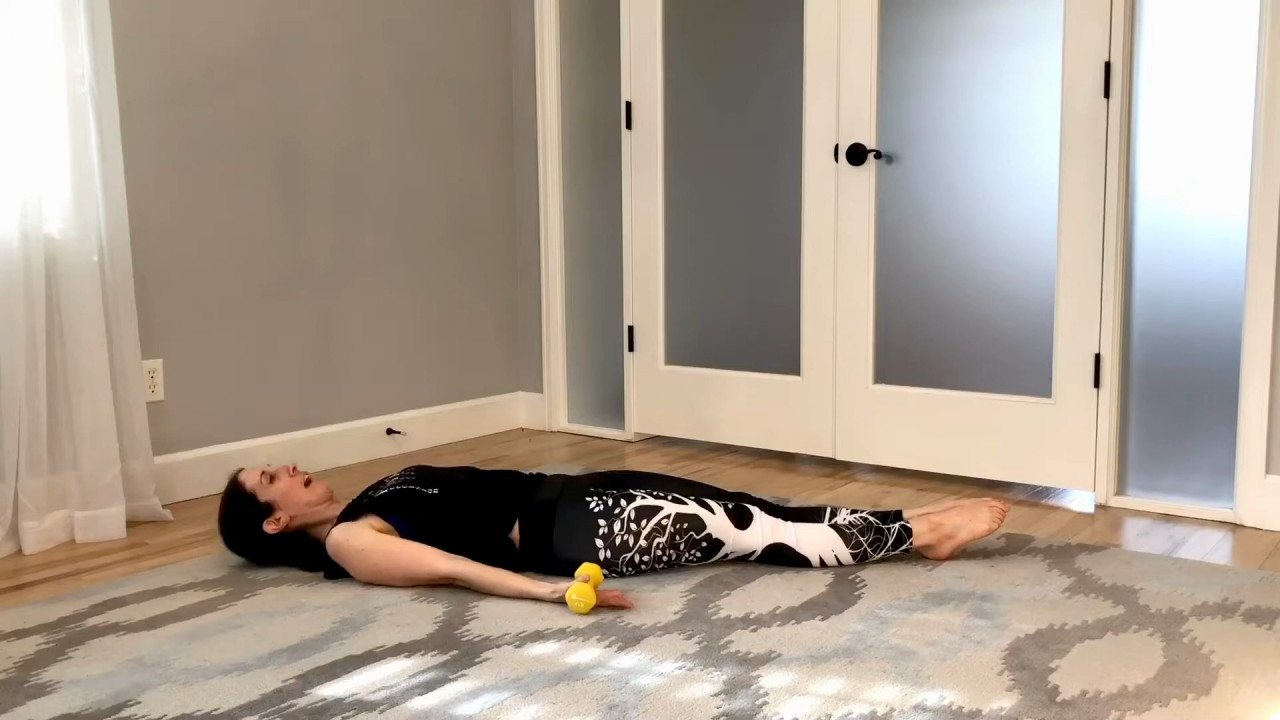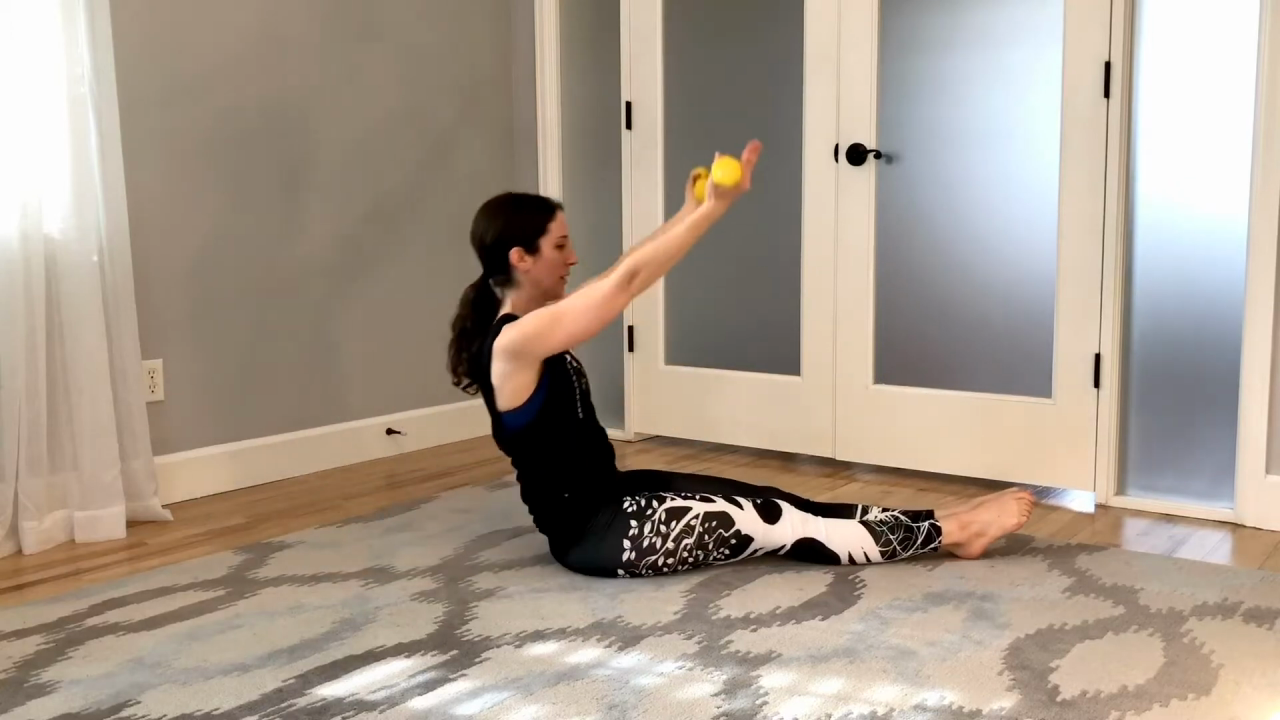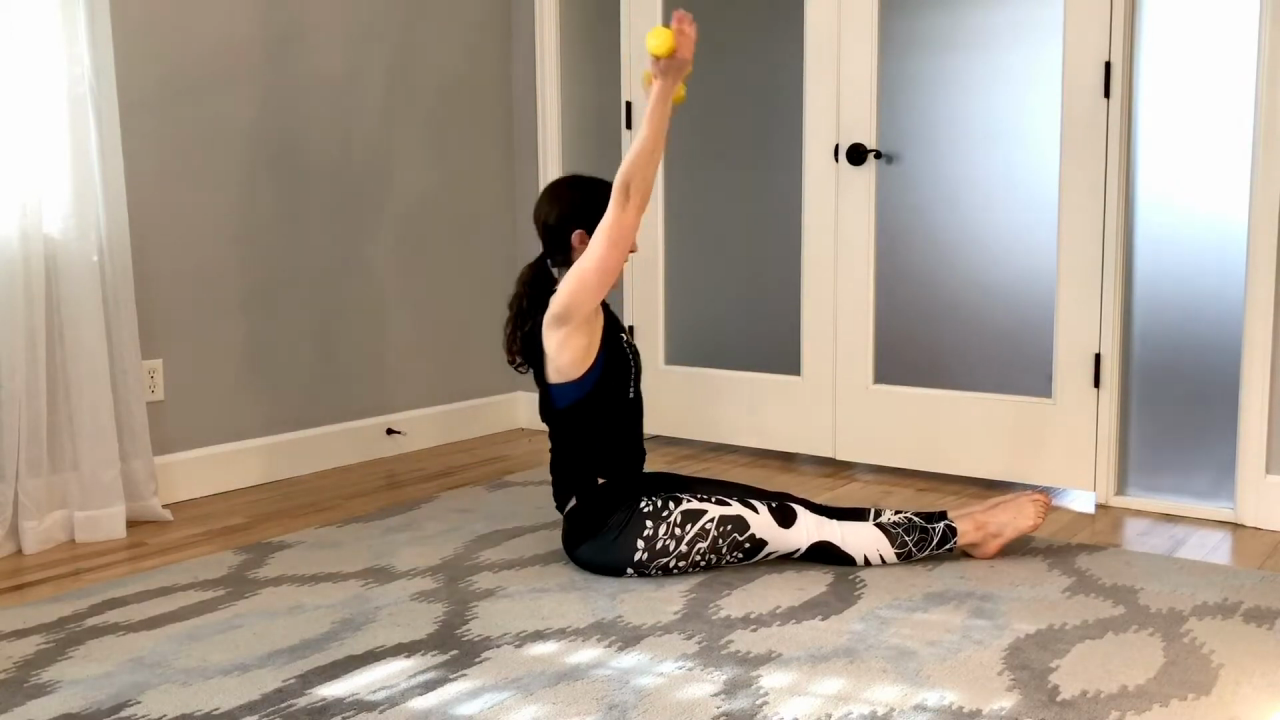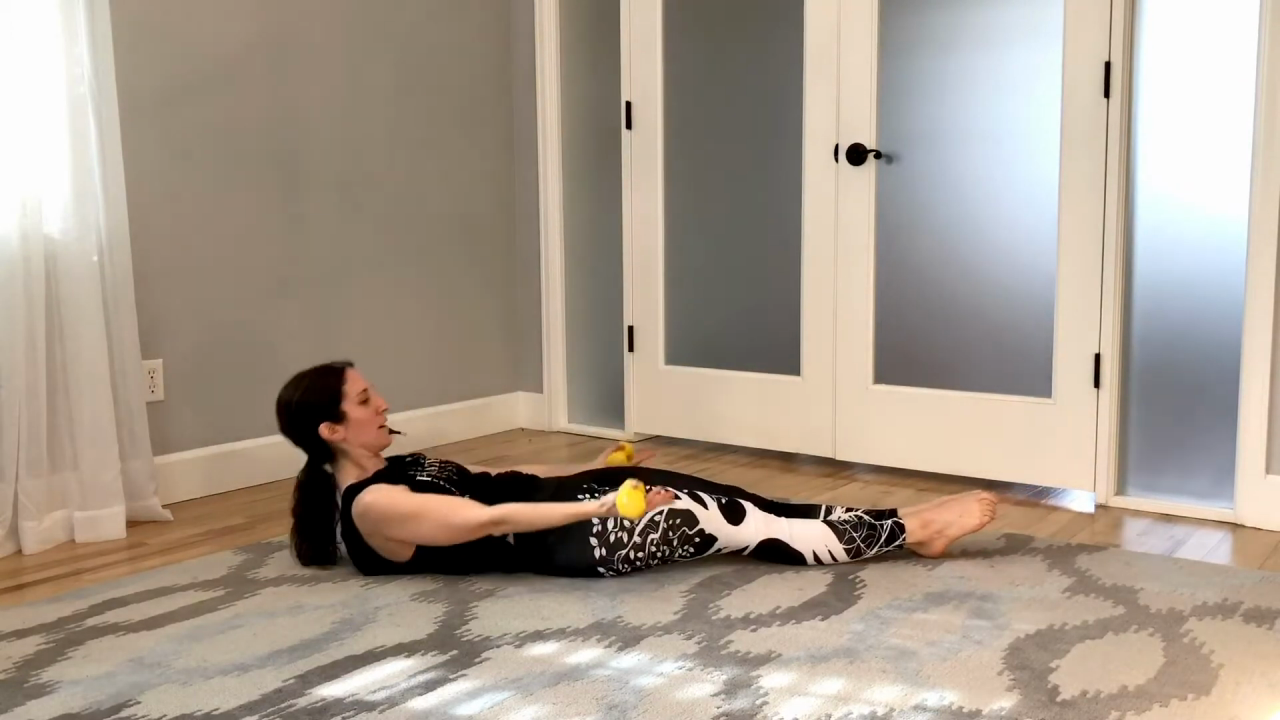
dt=1s
person 1, frame 1
left shoulder: (367, 506)
right shoulder: (346, 541)
right elbow: (452, 565)
right wrist: (554, 589)
left hip: (562, 496)
right hip: (566, 530)
left knee: (742, 508)
right knee: (746, 530)
left ankle: (906, 522)
right ankle: (912, 533)
person 1, frame 2
left shoulder: (533, 323)
right shoulder: (516, 340)
left elbow: (620, 276)
right elbow: (628, 279)
left wrist: (696, 209)
right wrist: (715, 208)
left hip: (612, 502)
right hip: (594, 532)
left knee: (773, 506)
right knee: (774, 522)
left ankle: (938, 527)
right ankle: (946, 531)
person 1, frame 3
left shoulder: (581, 311)
right shoulder: (569, 311)
left elbow: (624, 202)
right elbow: (622, 200)
left wrist: (665, 86)
right wrist: (663, 85)
left hip: (626, 501)
right hip: (607, 527)
left knee: (791, 513)
right knee: (786, 526)
left ankle: (950, 526)
right ankle: (961, 534)
person 1, frame 4
left shoulder: (392, 471)
right shoulder: (370, 506)
right elbow: (489, 519)
left wrist: (594, 470)
right wrist: (600, 505)
left hip: (562, 504)
right hip: (566, 540)
left knee: (735, 505)
right knee: (734, 524)
left ankle: (898, 523)
right ankle: (907, 532)
